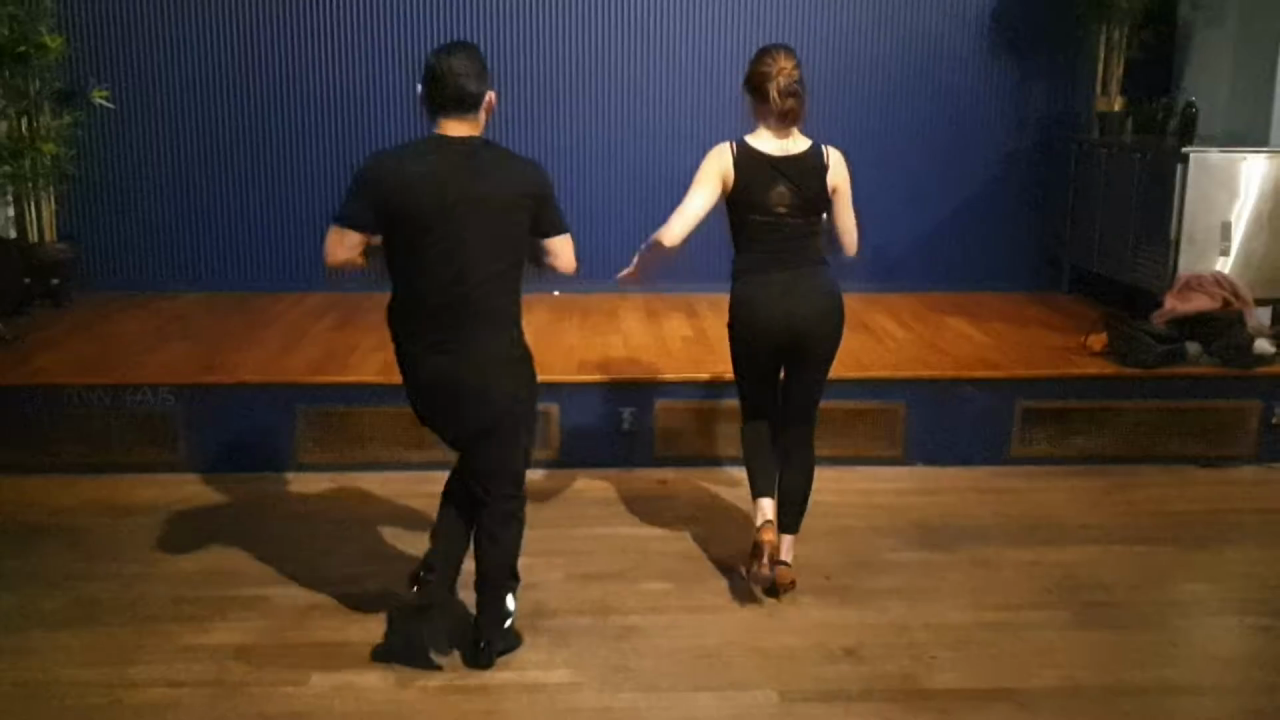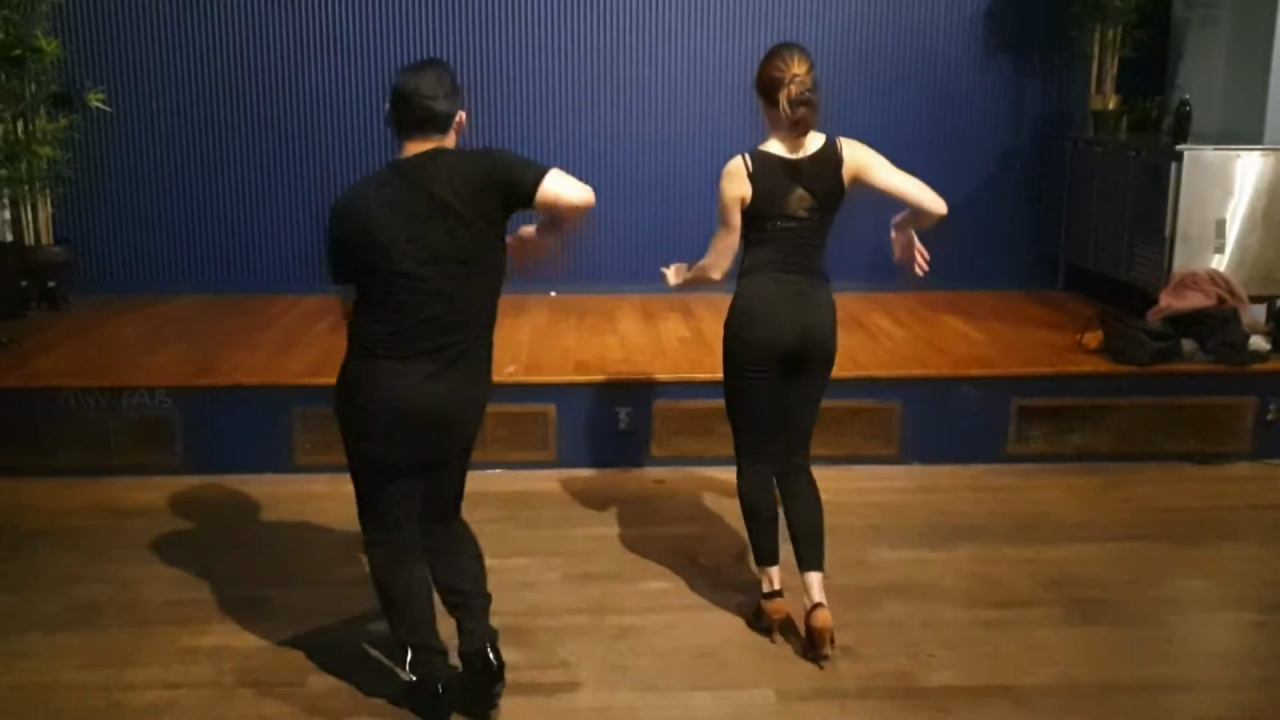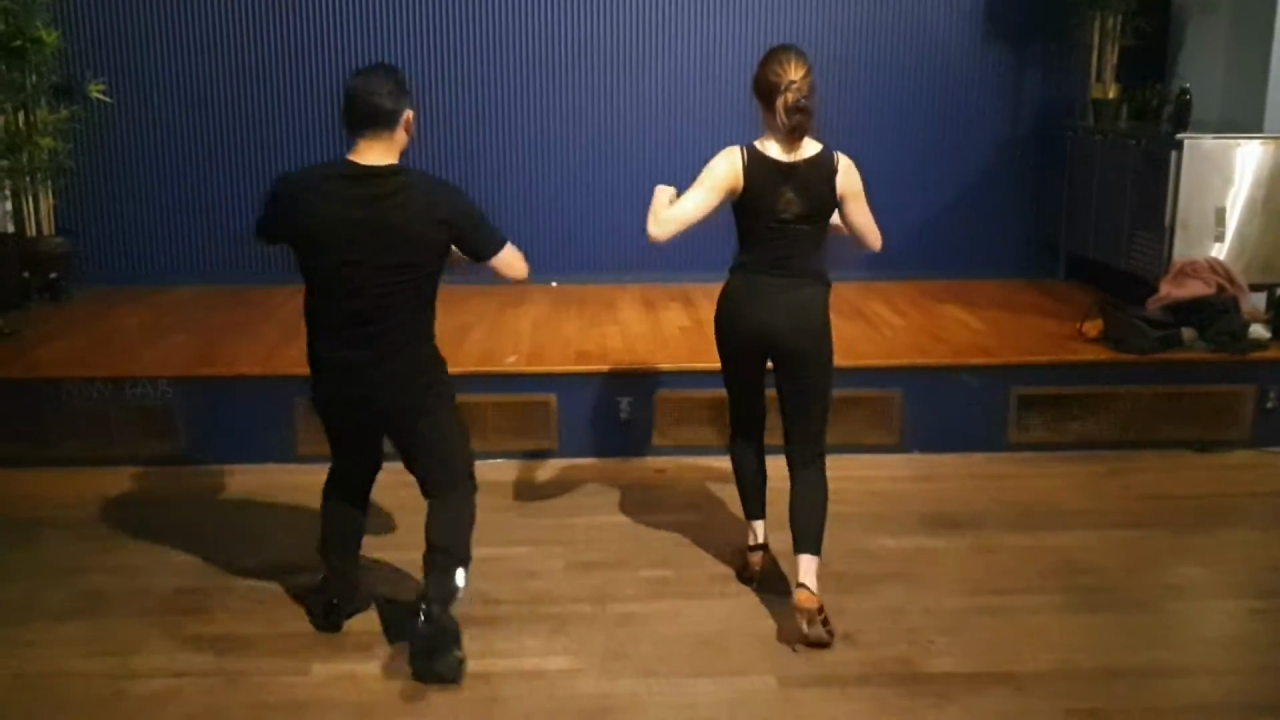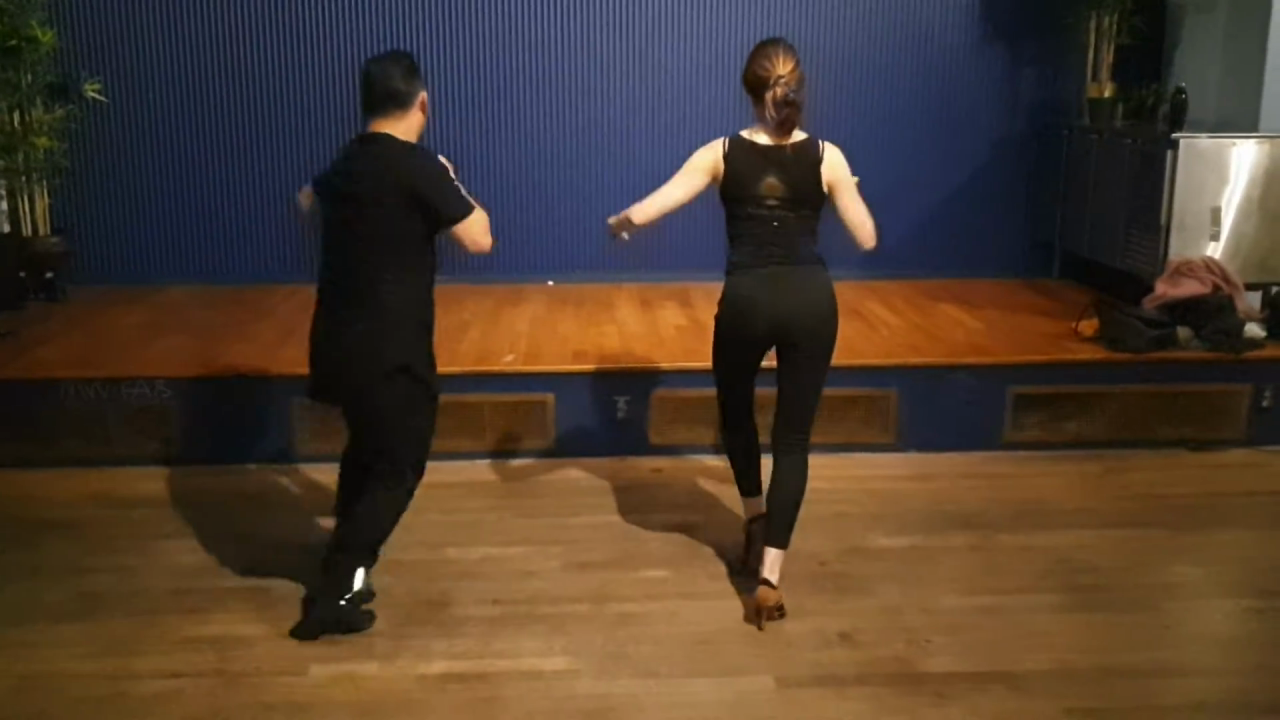
dt=0.5s
person 1, frame 1
left shoulder: (385, 171)
right shoulder: (524, 176)
left elbow: (337, 255)
right elbow: (564, 262)
left hip: (425, 371)
right hip: (495, 369)
left knee: (473, 463)
right knee: (498, 496)
left ankle: (437, 573)
right ankle: (491, 631)
person 1, frame 2
left shoulder: (357, 203)
right shoulder: (486, 171)
right elbow: (578, 198)
right wrist: (541, 238)
left hip: (376, 398)
right hip: (457, 397)
left knee: (392, 535)
right knee: (444, 523)
right ankle: (480, 651)
person 1, frame 3
left shoulder: (299, 193)
right shoulder: (437, 199)
left elbow: (269, 234)
right elbow: (516, 269)
right wrist: (450, 247)
left hip: (333, 381)
right hip: (413, 383)
left knee: (349, 474)
right knee: (451, 489)
left ankle: (334, 594)
right ankle: (433, 618)
person 1, frame 4
left shoulder: (344, 164)
right shoulder: (416, 164)
left elbow: (316, 212)
right elbow: (478, 239)
right wrist: (448, 182)
left hip: (335, 344)
right hip: (389, 349)
left knee: (364, 449)
right knee: (395, 471)
left ankle: (344, 569)
right ankle: (334, 597)
person 2, frame 1
left shoulder: (727, 157)
right shoulder: (828, 161)
left elbow: (671, 235)
right elbow: (849, 245)
left wrist: (641, 262)
left hip: (756, 305)
right hip: (818, 304)
left knee: (758, 416)
right knee: (797, 424)
left ankle: (765, 521)
right ankle: (784, 557)
person 2, frame 2
left shoulder: (743, 170)
right shoulder: (847, 156)
left elbow: (716, 268)
right elbow: (938, 206)
left wrist: (680, 276)
right wrist: (905, 227)
left hip: (756, 315)
right hip: (817, 318)
left knee: (753, 457)
right knee: (792, 457)
left ankle: (772, 592)
right ankle: (817, 598)
person 2, frame 3
left shoulder: (737, 163)
right shoulder: (838, 167)
left elbow: (662, 230)
right elbow: (873, 242)
left wrist: (659, 199)
left hip: (744, 309)
right hip: (806, 315)
left knee: (746, 427)
right knee: (807, 451)
left ankle: (756, 546)
right ankle: (807, 586)
person 2, frame 4
left shoulder: (723, 153)
right shoulder: (827, 157)
left elbow: (645, 212)
right elbow: (866, 241)
left wrist: (621, 222)
right wrist: (841, 195)
left hip: (747, 302)
right hip: (811, 302)
left knee: (735, 414)
right knee: (794, 438)
left ankle: (756, 516)
right ankle: (769, 579)
